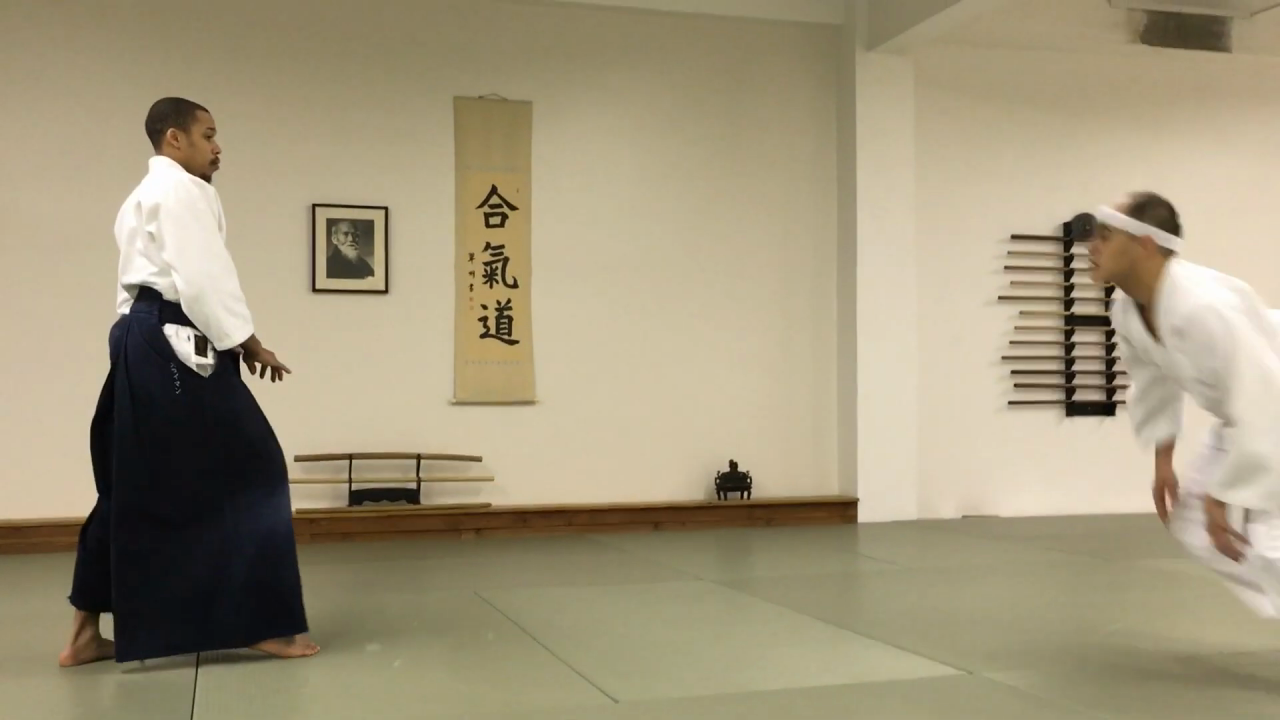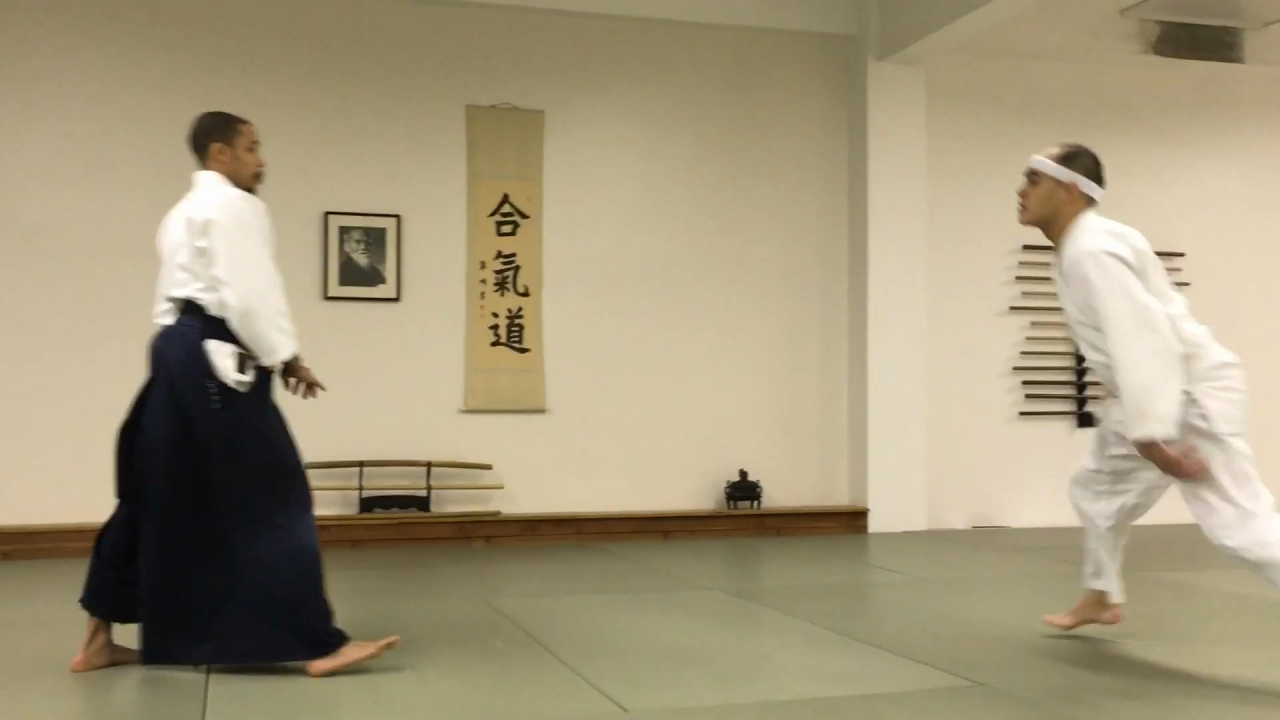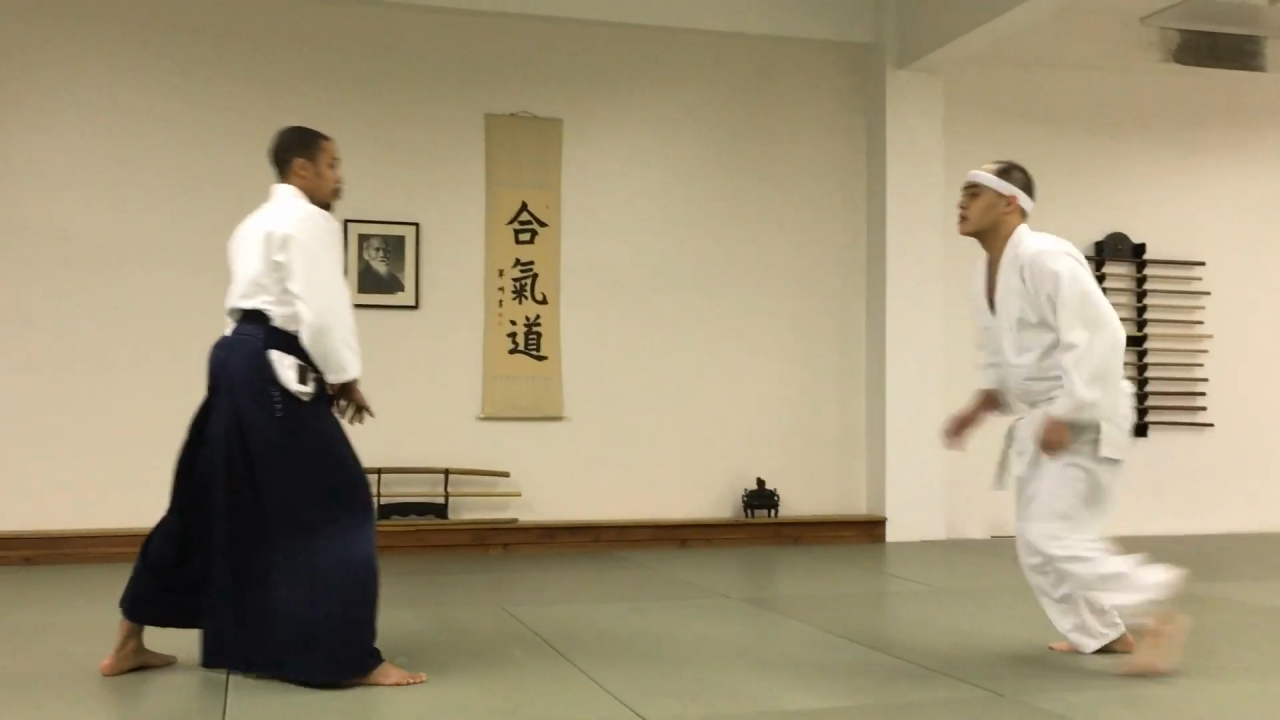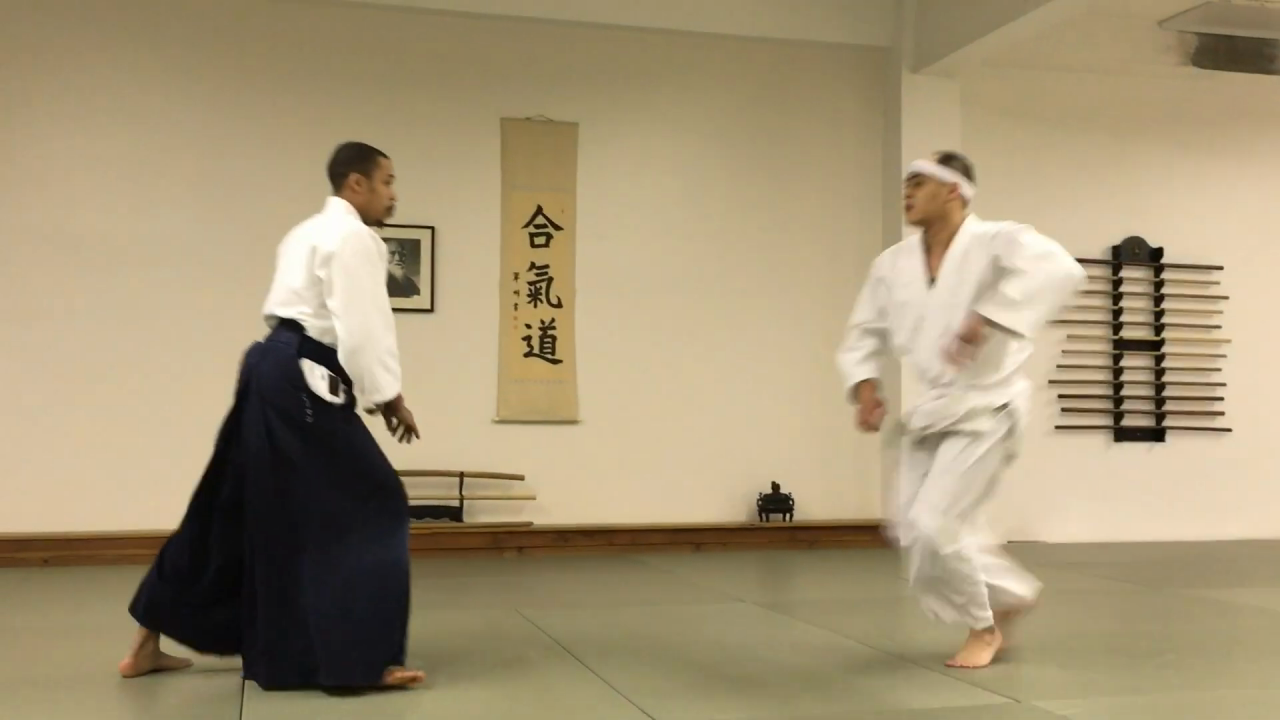
dt=0.2s
person 1, frame 1
left shoulder: (143, 197)
right shoulder: (183, 191)
right elbow: (204, 279)
right wrist: (247, 343)
left hip: (141, 341)
right hip: (174, 348)
left knee: (133, 487)
right knee: (249, 476)
left ankle: (84, 634)
right ankle: (268, 625)
person 1, frame 2
left shoulder: (185, 212)
right shoulder: (235, 208)
right elbow: (251, 295)
right wrist: (290, 361)
left hip: (178, 354)
right hip: (212, 362)
left knee: (153, 495)
right knee: (270, 497)
left ankle: (97, 639)
right ankle: (316, 643)
person 1, frame 3
left shoulder: (258, 222)
right shoulder: (311, 223)
right elbow: (324, 313)
left wrist: (324, 379)
right wrist: (348, 382)
left hip: (240, 362)
right hip: (270, 373)
left knee: (206, 503)
right knee: (332, 507)
left ankle: (129, 643)
right ankle: (348, 657)
person 1, frame 4
left shoulder: (310, 232)
right shoulder: (356, 240)
right elbow: (363, 331)
left wrist: (371, 395)
right wrist: (392, 400)
left hip: (272, 369)
right hip: (301, 383)
left knee: (233, 510)
right knee: (370, 511)
left ankle: (148, 642)
right ankle: (363, 657)
person 2, frame 1
left shoulder: (1203, 306)
right shoulder: (1127, 303)
right elbow: (1149, 382)
left wrist: (1222, 499)
right wrist: (1162, 460)
right hip: (1244, 416)
right knee: (1198, 528)
person 2, frame 2
left shoulder: (1092, 255)
right shoulder: (1080, 246)
left elbow: (1138, 344)
left wrist: (1155, 442)
left hip: (1190, 394)
right hip: (1152, 398)
right knee: (1098, 490)
right ankle: (1099, 599)
person 2, frame 3
left shoulder: (1047, 257)
right shoulder: (989, 272)
left elbow: (1096, 335)
left wrist: (1068, 412)
right wrist: (986, 399)
left hip: (1084, 416)
right hip: (1044, 419)
left knee: (1054, 540)
right knee: (1039, 544)
left ankle: (1154, 609)
right ankle: (1106, 632)
person 2, frame 4
left shoulder: (998, 241)
right shoulder: (893, 264)
left elbow: (1059, 271)
right elbow: (865, 332)
left wrist: (987, 319)
right wrist: (864, 385)
left hip: (991, 408)
right hip: (940, 407)
left knee: (937, 525)
right knee: (911, 522)
left ankle: (984, 626)
right ankle: (1009, 592)
